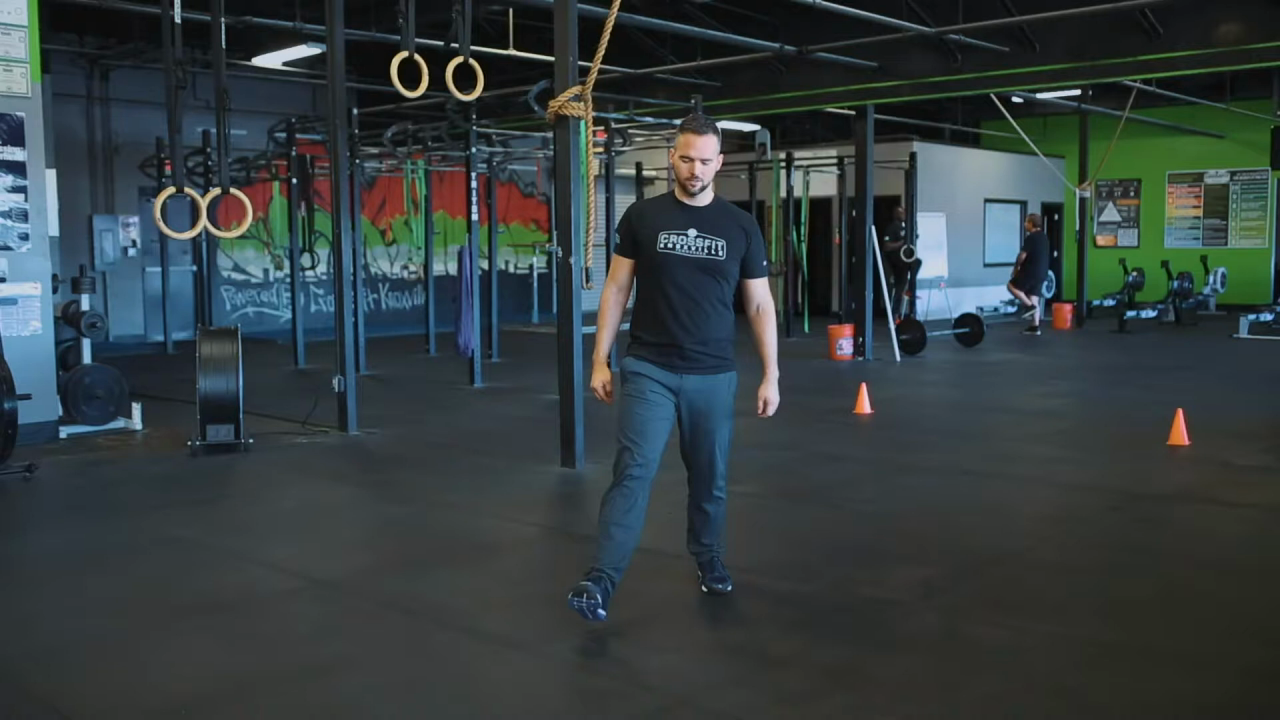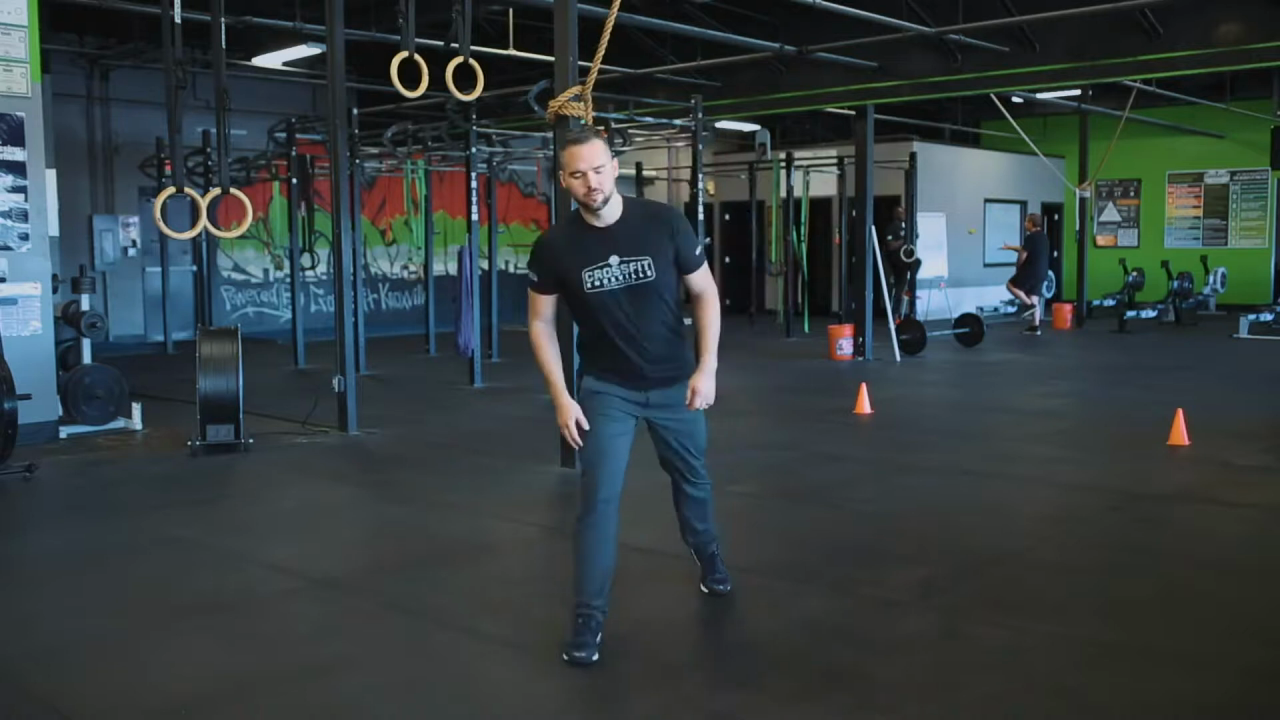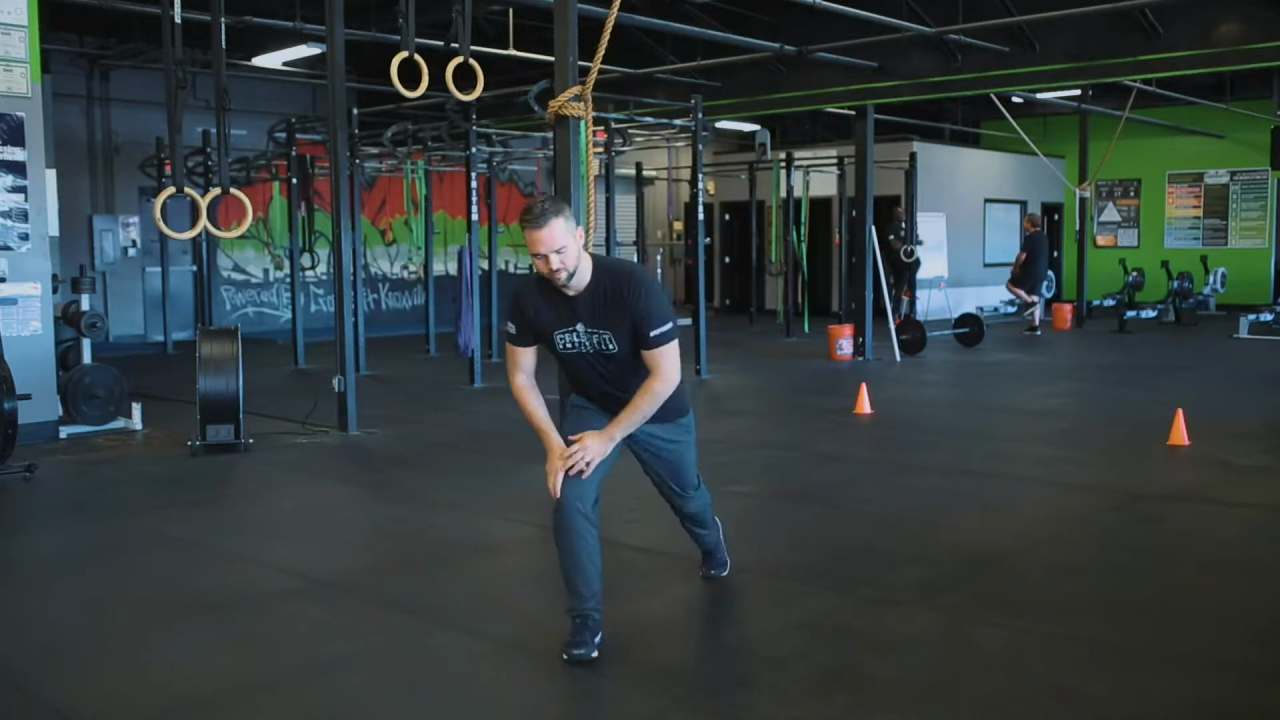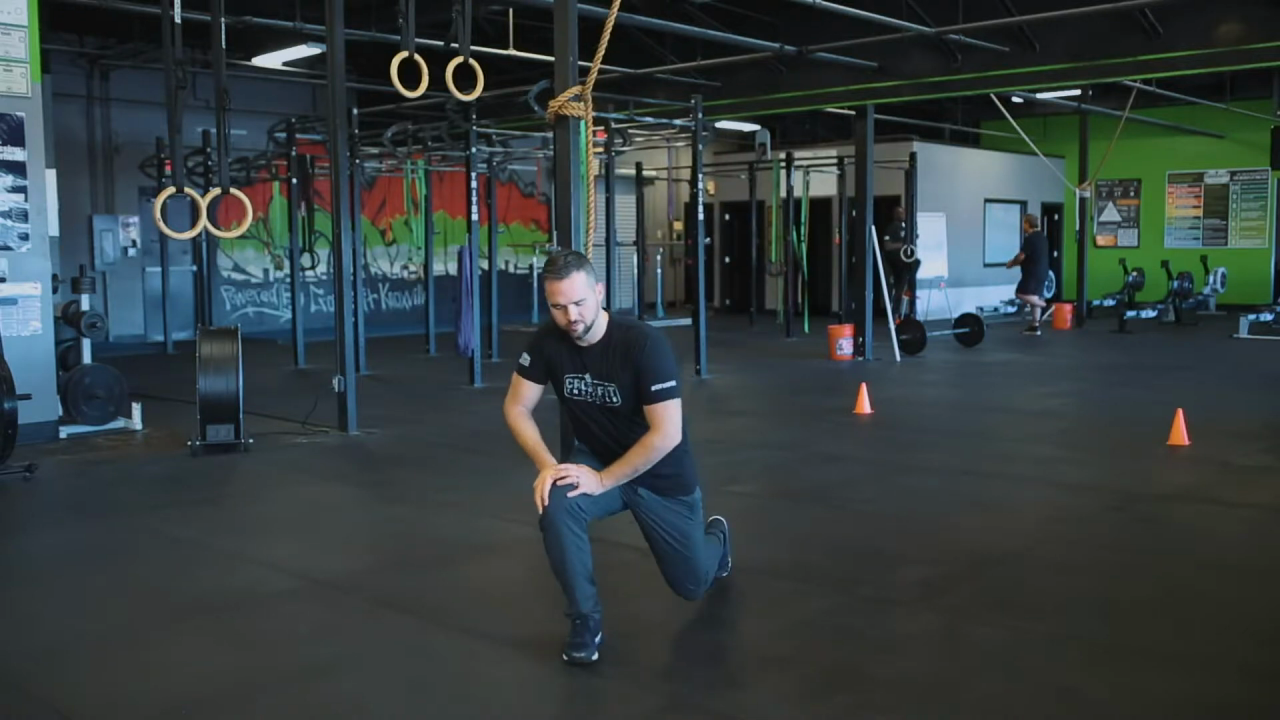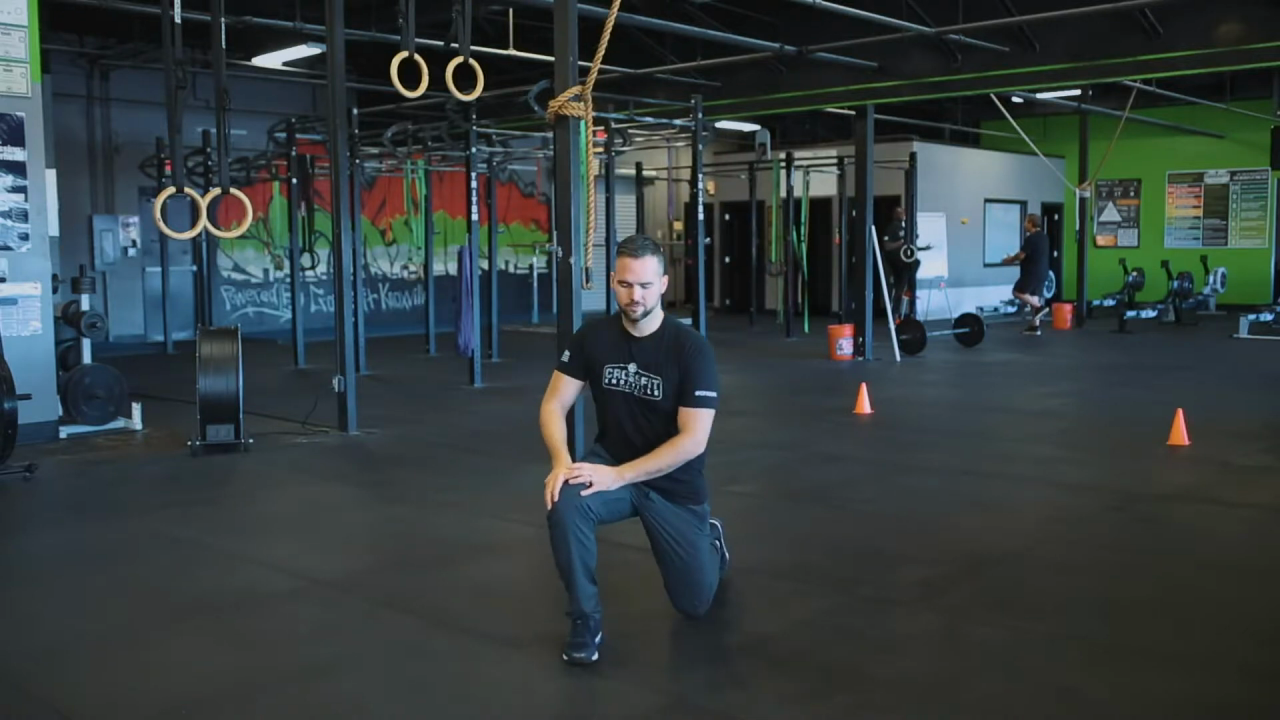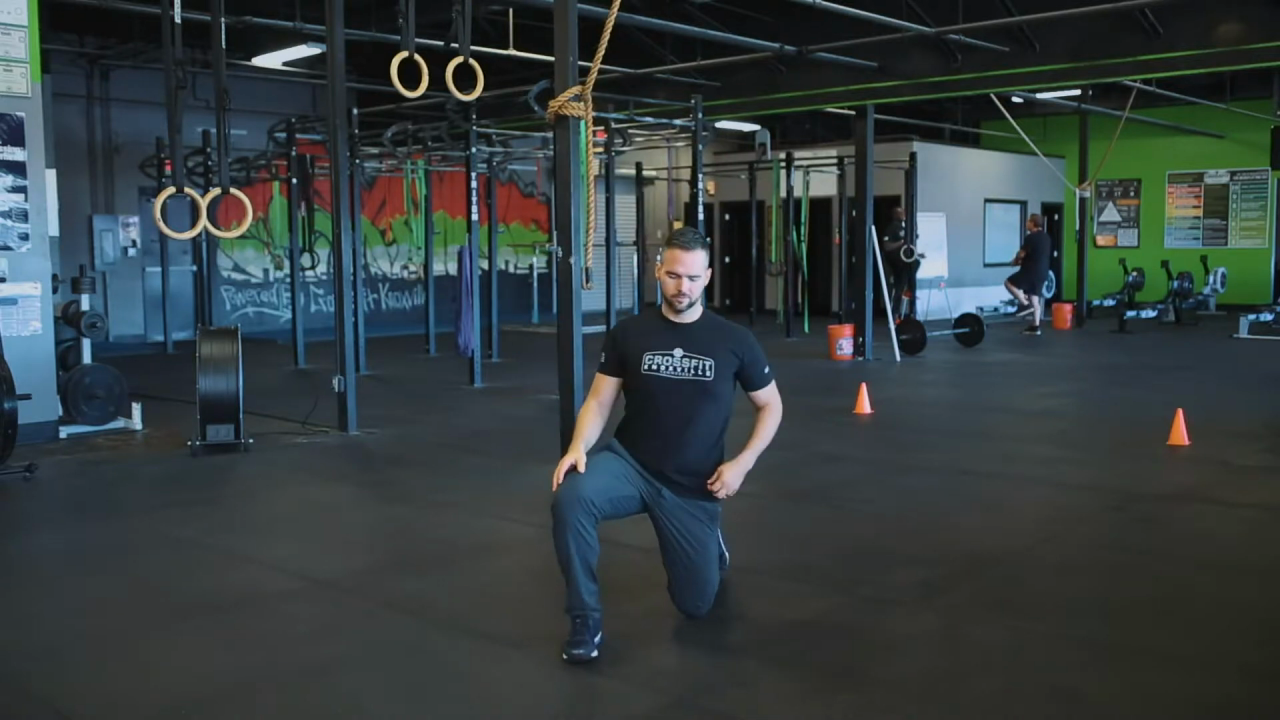
dt=0.5s
person 1, frame 1
left shoulder: (741, 226)
right shoulder: (642, 216)
left elbow: (760, 304)
right elbow: (616, 289)
left wrist: (770, 375)
right wrist: (600, 360)
left hip: (713, 375)
right hip: (648, 369)
left knee: (710, 477)
right knee: (633, 470)
left ankle: (708, 556)
right ankle: (600, 582)
person 1, frame 2
left shoulder: (664, 222)
right shoulder: (554, 245)
left elbow: (705, 293)
right elbow: (541, 322)
left wrist: (707, 367)
right wrist: (561, 397)
left hip: (672, 383)
right hip: (606, 388)
left knee: (691, 476)
right knee: (599, 496)
left ankle: (706, 551)
right ankle: (588, 615)
person 1, frame 3
left shoulder: (634, 285)
right shoulder: (528, 300)
left elbow: (667, 376)
right elbow: (520, 376)
left wrist: (609, 438)
right wrist: (554, 444)
left hip: (658, 409)
right hip: (591, 407)
left knee: (688, 499)
right knee: (569, 496)
left ankle: (711, 538)
right ankle: (585, 617)
person 1, frame 4
left shoulder: (644, 344)
right shoulder: (547, 342)
left elbow: (667, 435)
right elbow: (516, 408)
left wrist: (603, 481)
right wrist: (546, 465)
left hip: (662, 474)
right hip: (597, 459)
left knee: (691, 583)
right knee: (555, 504)
left ankle: (714, 537)
right ankle: (585, 619)
person 1, frame 5
left shoulder: (691, 349)
right shoulder: (592, 336)
left elbow: (694, 439)
right elbow: (554, 404)
left wrist: (623, 475)
right wrist: (561, 460)
left hip: (673, 482)
right hip: (610, 463)
left knee: (694, 603)
right knee: (564, 503)
left ankle: (709, 538)
right ankle: (585, 620)
person 1, frame 6
left shoulder: (734, 340)
right shoulder: (629, 333)
left elbow: (771, 407)
right elbow: (599, 402)
left wrist: (742, 463)
right wrist: (577, 448)
left hip: (693, 484)
right hip: (629, 462)
left knee: (696, 604)
right knee: (569, 497)
left ankle: (710, 544)
right ankle: (585, 618)
